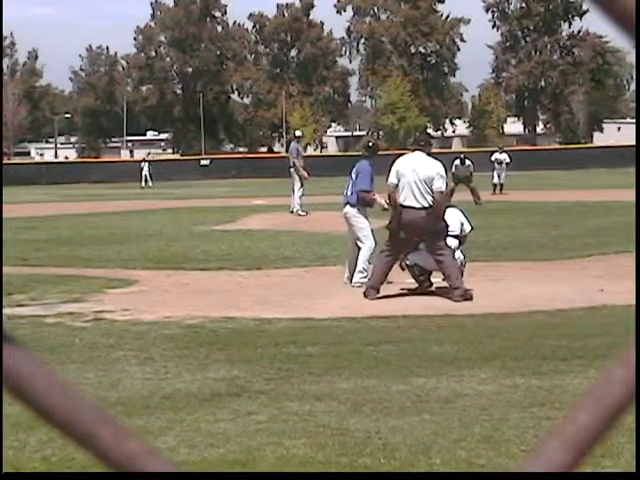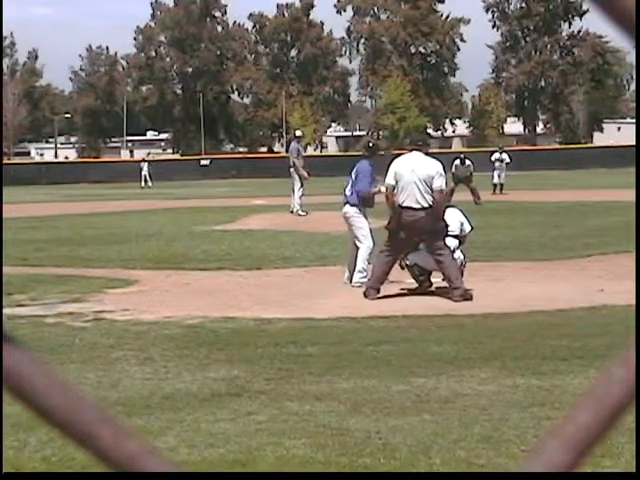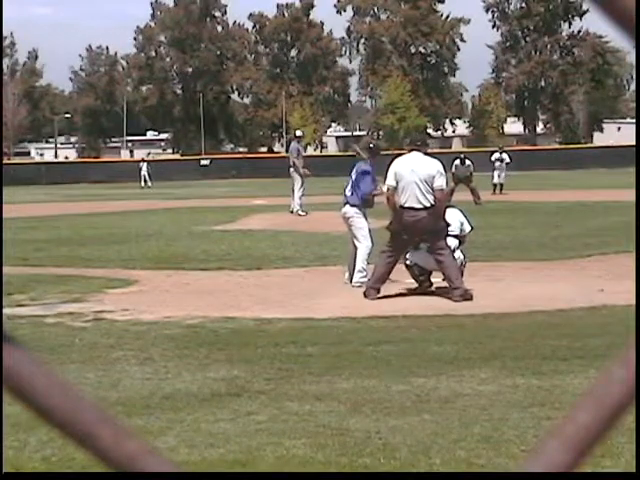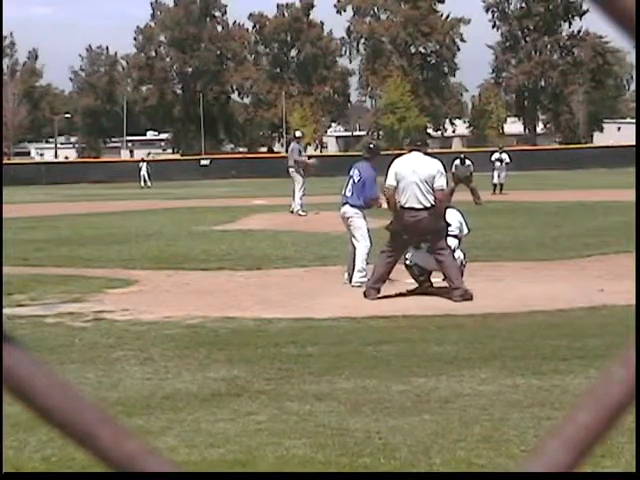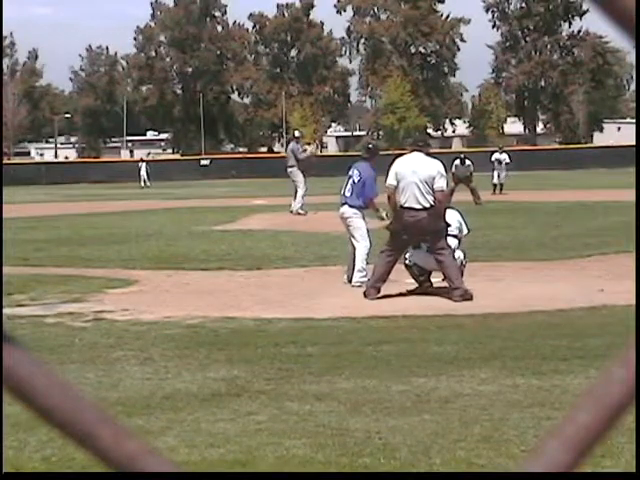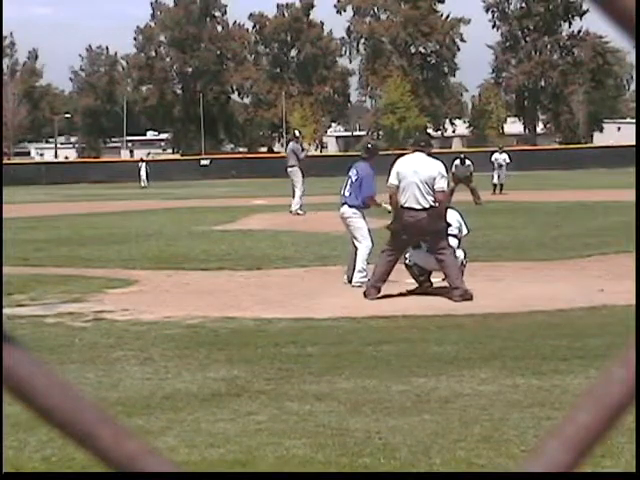
dt=0.2s
person 1, frame 1
left shoulder: (400, 162)
right shoulder: (436, 165)
left elbow: (391, 192)
right elbow: (439, 198)
left wrist: (397, 213)
right wrist: (438, 219)
left hip: (404, 214)
right hip: (426, 215)
left knee: (389, 252)
right knee: (443, 253)
left ankle: (372, 289)
right ankle: (458, 291)
person 1, frame 2
left shoulder: (398, 162)
right shoulder: (434, 164)
left elbow: (389, 193)
right elbow: (438, 197)
left wrist: (395, 213)
right wrist: (438, 218)
left hip: (403, 215)
right hip: (426, 215)
left knee: (388, 252)
right knee: (442, 252)
left ankle: (372, 289)
right ankle: (458, 290)
person 1, frame 3
left shoulder: (397, 163)
right shoulder: (434, 164)
left elbow: (390, 194)
right elbow: (440, 197)
left wrist: (396, 214)
right wrist: (439, 218)
left hip: (405, 215)
right hip: (428, 215)
left knee: (390, 252)
right knee: (443, 252)
left ankle: (372, 289)
right ankle: (458, 290)
person 1, frame 4
left shoulder: (398, 163)
right shoulder: (435, 164)
left elbow: (389, 194)
right elbow: (440, 197)
left wrist: (396, 215)
right wrist: (440, 218)
left hip: (405, 216)
right hip: (428, 216)
left knee: (390, 252)
right knee: (443, 253)
left ankle: (372, 289)
right ankle: (458, 290)
person 1, frame 5
left shoulder: (399, 163)
right shoulder: (435, 164)
left elbow: (390, 193)
right elbow: (440, 198)
left wrist: (397, 215)
right wrist: (439, 218)
left hip: (405, 215)
right hip: (428, 216)
left knee: (389, 252)
right knee: (443, 252)
left ankle: (372, 289)
right ankle: (458, 290)
person 1, frame 6
left shoulder: (400, 162)
right shoulder: (437, 165)
left elbow: (392, 193)
right elbow: (441, 198)
left wrist: (398, 215)
right wrist: (440, 218)
left hip: (405, 215)
right hip: (428, 216)
left knee: (390, 252)
right knee: (445, 253)
left ankle: (372, 289)
right ankle: (458, 291)
person 2, frame 1
left shoulder: (360, 165)
right shoulder: (366, 167)
right elbow: (362, 193)
left wrist: (375, 198)
right wrist: (378, 201)
left hip: (350, 208)
right hip: (356, 210)
left knee: (356, 244)
right knee: (368, 243)
left ankle: (350, 276)
right ankle: (359, 279)
person 2, frame 2
left shoulder: (360, 165)
right shoulder: (366, 167)
left elbow: (364, 188)
right elbow: (363, 192)
left wrist: (377, 189)
right wrist: (381, 189)
left hip: (349, 208)
right hip: (356, 210)
left knee: (356, 243)
right knee: (366, 244)
left ankle: (350, 276)
right ankle: (359, 279)
person 2, frame 3
left shoulder: (360, 165)
right shoulder: (366, 169)
left elbow: (369, 187)
right elbow: (366, 193)
left wrist: (380, 189)
right wrist: (382, 191)
left hip: (349, 208)
right hip: (356, 210)
left knee: (357, 243)
right knee: (365, 244)
left ankle: (350, 276)
right ankle: (359, 279)
person 2, frame 4
left shoulder: (357, 166)
right shoulder: (369, 171)
right elbow: (370, 199)
left wrist: (377, 199)
right wrist: (381, 204)
left hip: (346, 208)
right hip: (355, 211)
left knee: (356, 243)
right knee: (363, 244)
left ankle: (350, 275)
right ankle: (358, 279)
person 2, frame 5
left shoulder: (355, 166)
right shoulder: (369, 172)
right elbow: (368, 199)
right wrist: (379, 212)
left hip: (345, 208)
right hip: (354, 211)
left knee: (356, 243)
right knee: (363, 244)
left ankle: (350, 275)
right ankle: (358, 279)
person 2, frame 6
left shoulder: (355, 166)
right shoulder: (368, 171)
right elbow: (368, 197)
right wrist: (383, 205)
left hip: (346, 208)
right hip: (354, 211)
left knee: (357, 243)
right knee: (365, 244)
left ankle: (350, 275)
right ankle: (359, 279)
